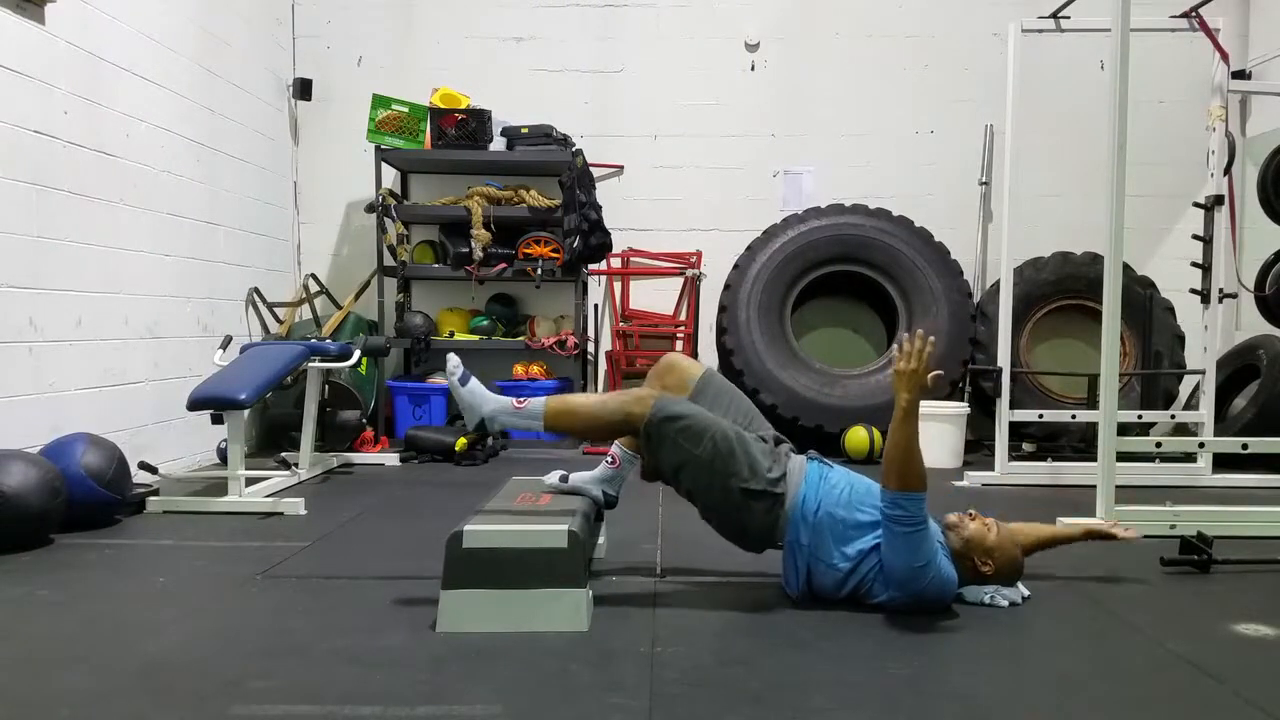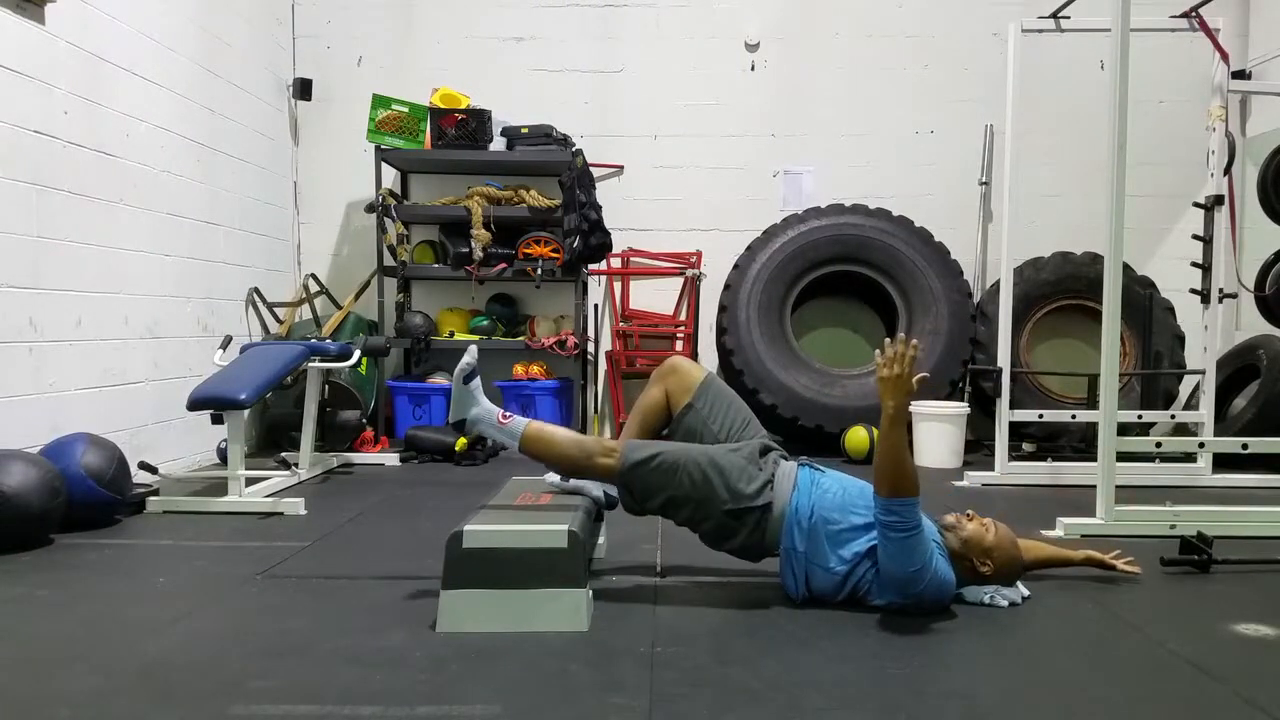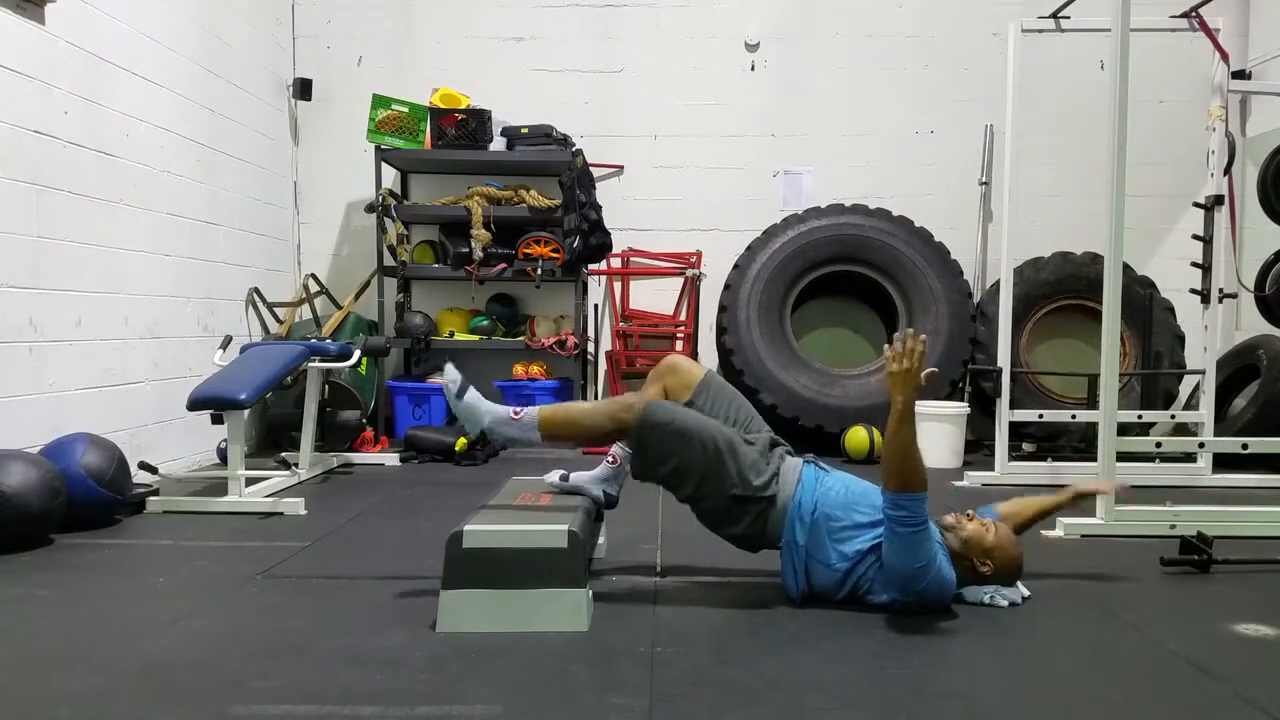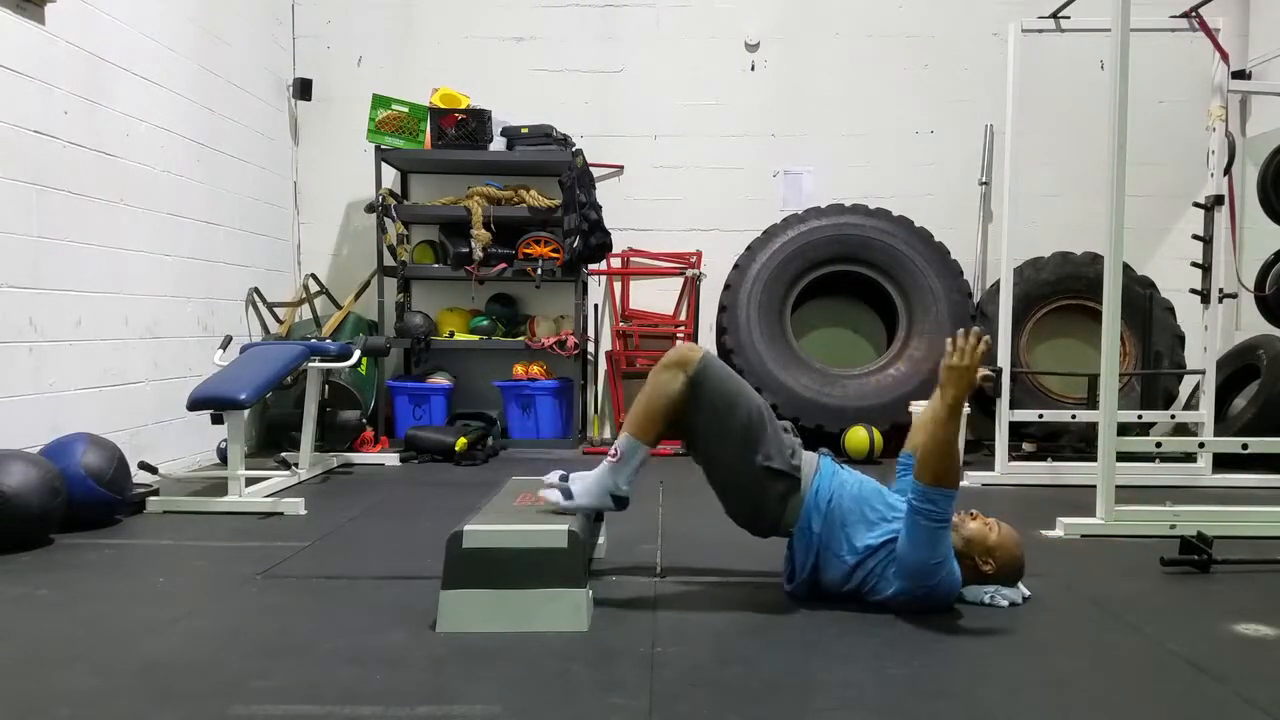
dt=0.4s
person 1, frame 1
left shoulder: (928, 576)
right shoulder: (944, 546)
left elbow: (902, 502)
right elbow: (1015, 533)
left wrist: (907, 403)
right wrist: (1084, 528)
left hip: (766, 495)
right hip: (783, 467)
left knee: (639, 406)
right knee: (671, 367)
left ankle: (496, 411)
right ankle: (606, 480)
person 1, frame 2
left shoulder: (925, 577)
right shoulder: (938, 544)
left elbow: (896, 507)
right elbow: (1017, 550)
left wrist: (894, 410)
right wrist: (1083, 554)
left hip: (756, 507)
right hip: (773, 472)
left knee: (606, 454)
right knee: (675, 369)
left ankle: (485, 417)
right ankle: (605, 486)
person 1, frame 3
left shoulder: (927, 576)
right shoulder: (943, 541)
left elbow: (905, 501)
right elbow: (1004, 512)
left wrist: (902, 404)
right wrist: (1072, 493)
left hip: (762, 496)
right hip: (781, 469)
left knee: (633, 408)
right knee: (672, 370)
left ankle: (497, 420)
right ankle: (605, 480)
person 1, frame 4
left shoulder: (934, 577)
right shoulder: (919, 528)
left elbow: (936, 497)
right elbow: (915, 470)
left wrist: (953, 399)
right wrist: (942, 392)
left hip: (778, 486)
right hip: (797, 475)
left knee: (683, 362)
right knee: (682, 375)
left ankle: (610, 485)
right ankle: (610, 473)
